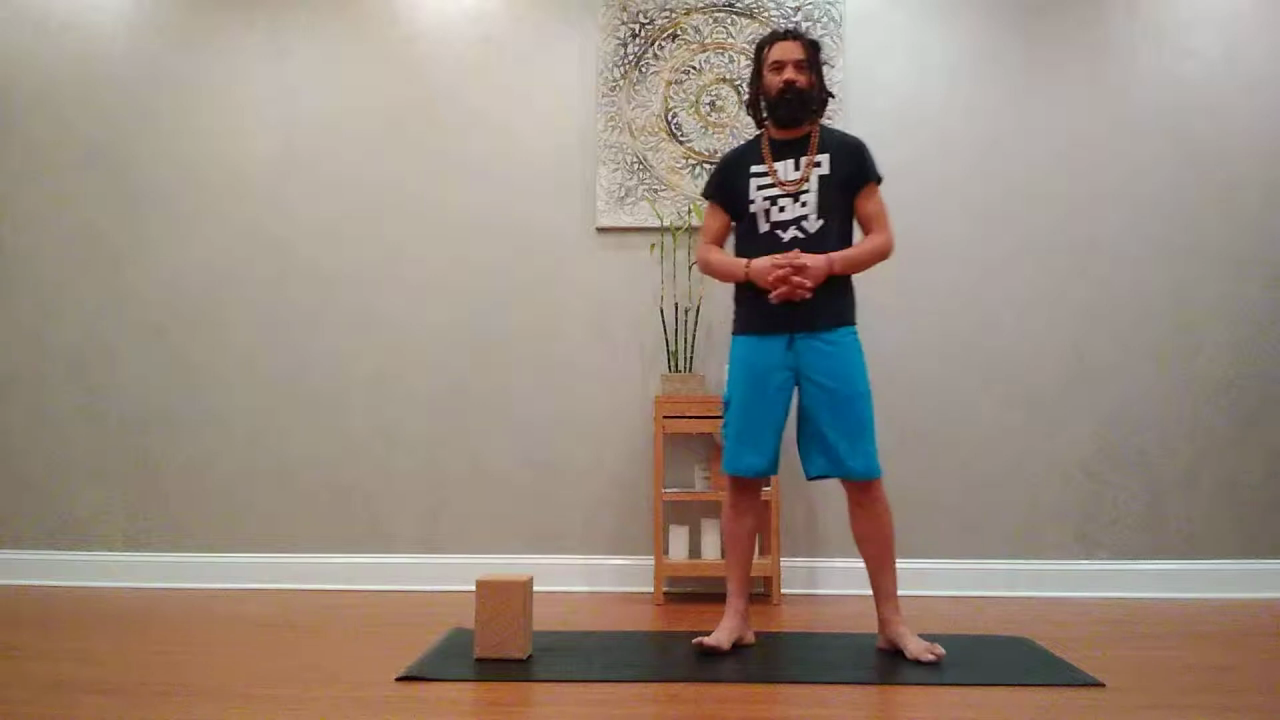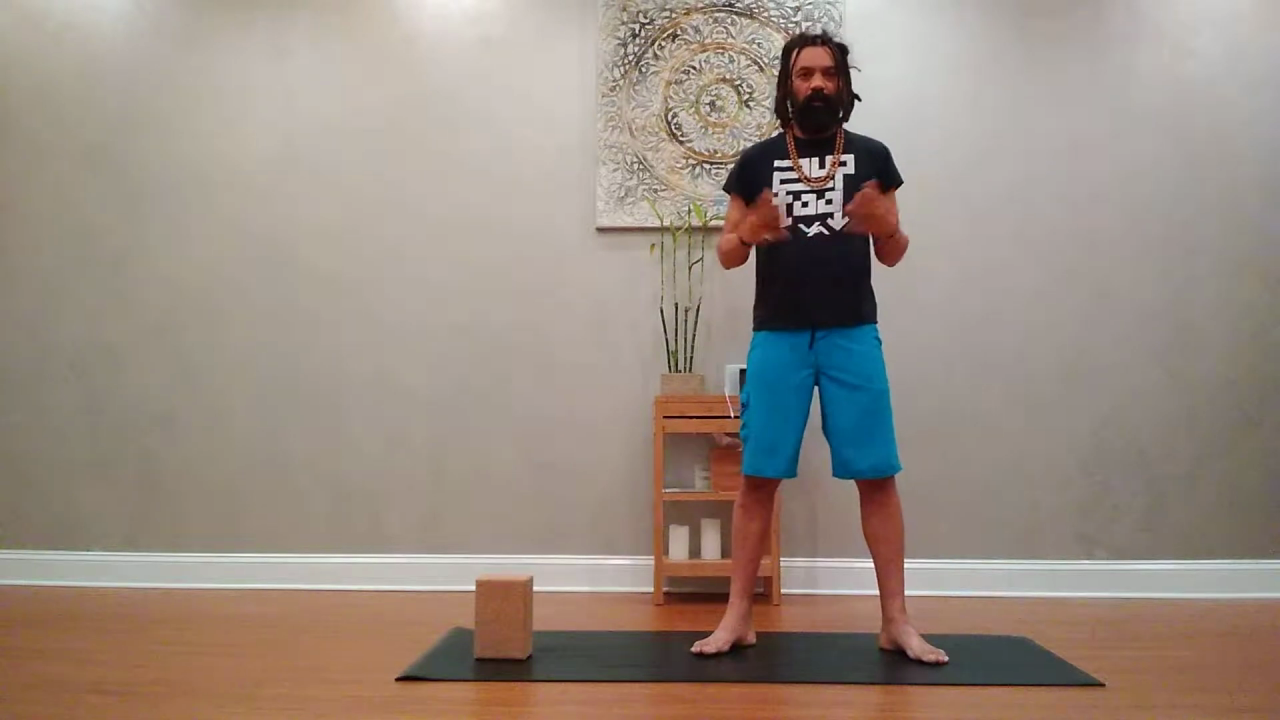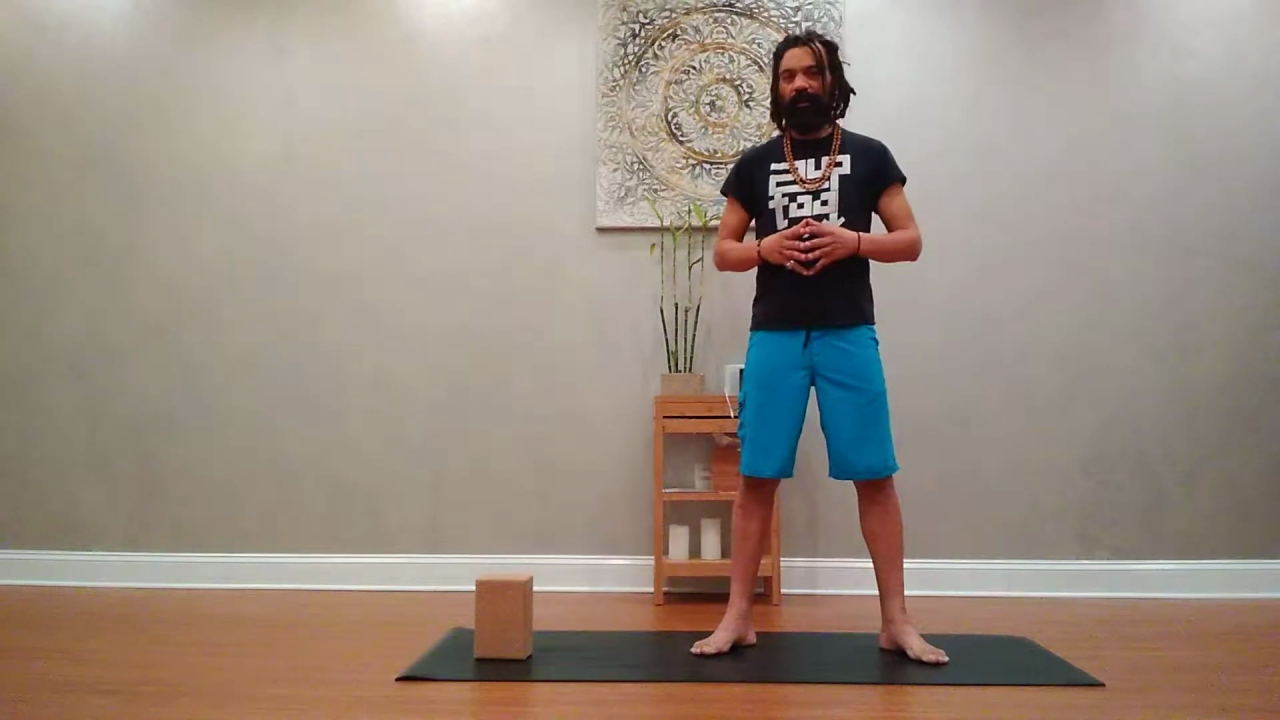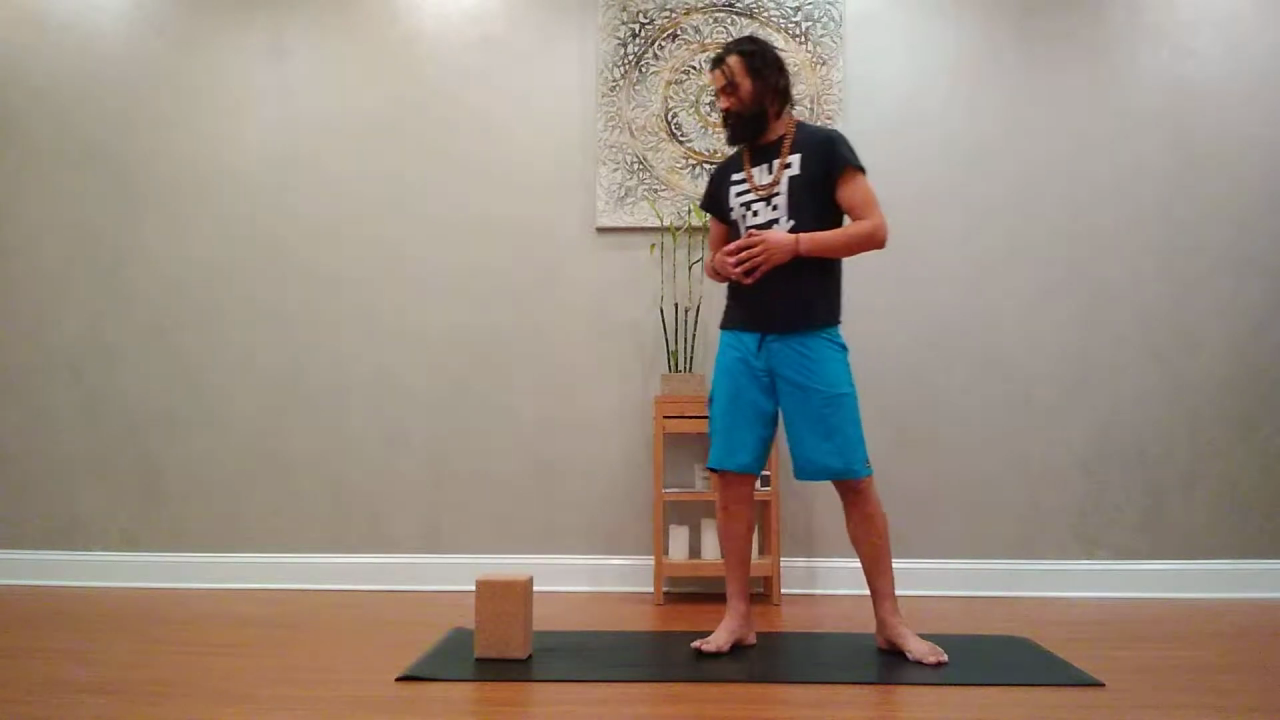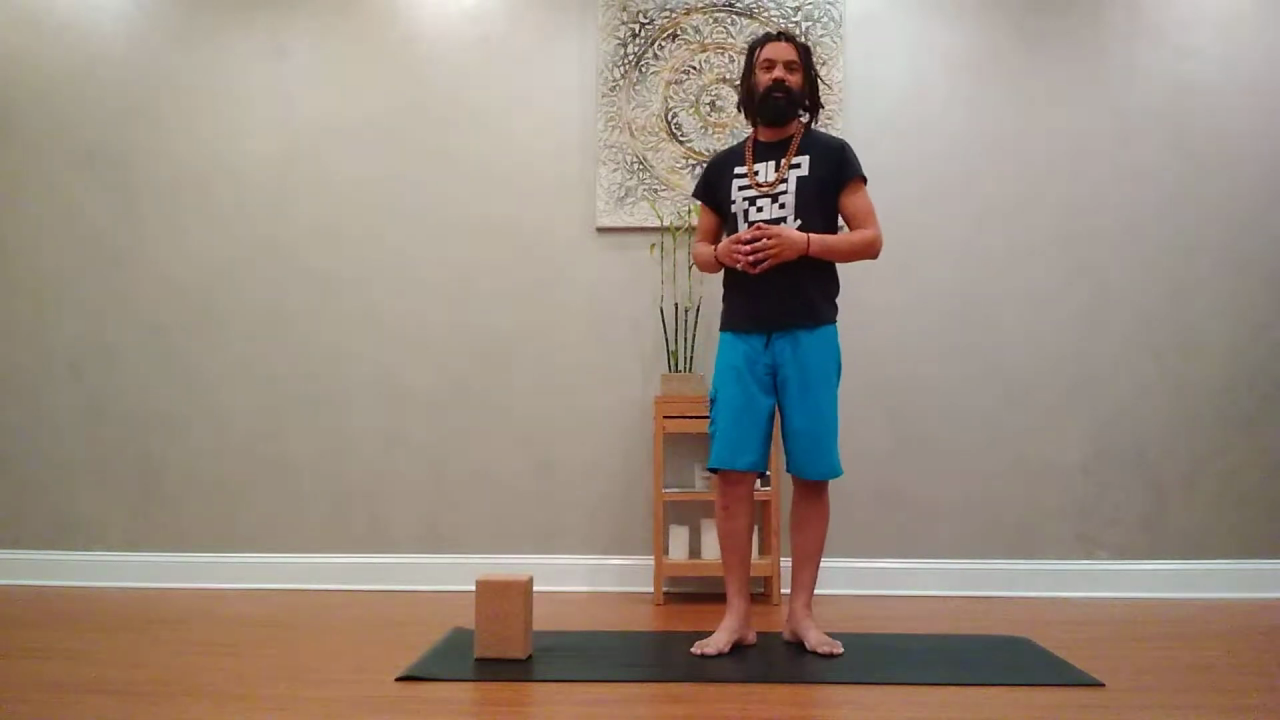
dt=1s
person 1, frame 1
left shoulder: (848, 152)
right shoulder: (736, 164)
left elbow: (881, 239)
right elbow: (706, 251)
left wrist: (824, 264)
right wrist: (751, 268)
left hip: (832, 336)
right hip: (757, 340)
left knee: (862, 477)
right knee: (744, 477)
left ankle: (890, 619)
right ankle: (736, 615)
person 1, frame 2
left shoulder: (871, 156)
right shoulder: (757, 160)
left elbow: (895, 251)
right elbow: (725, 251)
left wrist: (881, 227)
right wrist: (750, 233)
left hip: (853, 334)
right hip: (777, 336)
left knee: (877, 475)
right knee: (759, 477)
left ankle: (896, 619)
right ankle: (738, 615)
person 1, frame 3
left shoulder: (869, 155)
right shoulder: (755, 163)
left elbow: (910, 241)
right elbow: (723, 251)
left wrist: (851, 241)
right wrist: (766, 247)
left hip: (849, 336)
right hip: (774, 338)
left knee: (874, 476)
right knee: (757, 478)
left ankle: (895, 620)
right ankle: (738, 616)
person 1, frame 4
left shoulder: (824, 146)
right shoulder: (726, 172)
left elbow: (874, 229)
left wrist: (791, 244)
right wrist: (722, 263)
left hip: (812, 339)
right hip: (740, 341)
left knee: (852, 478)
right knee: (732, 475)
left ankle: (889, 619)
right ankle: (738, 615)
person 1, frame 5
left shoulder: (831, 154)
right shoulder: (723, 165)
left elbow: (870, 240)
right elbow: (700, 248)
left wrist: (803, 241)
right wrist: (724, 252)
left hip: (810, 336)
right hip: (740, 337)
left knee: (812, 476)
right knee: (732, 474)
left ankle: (800, 612)
right ankle: (737, 614)
